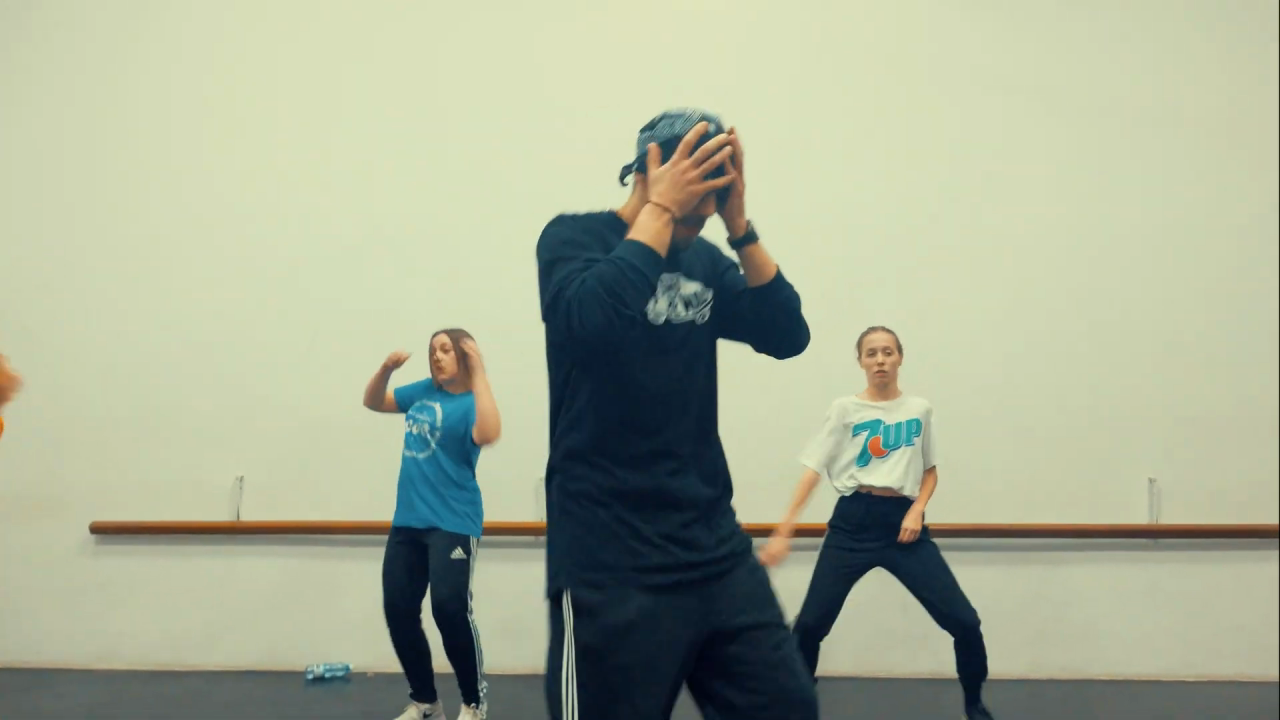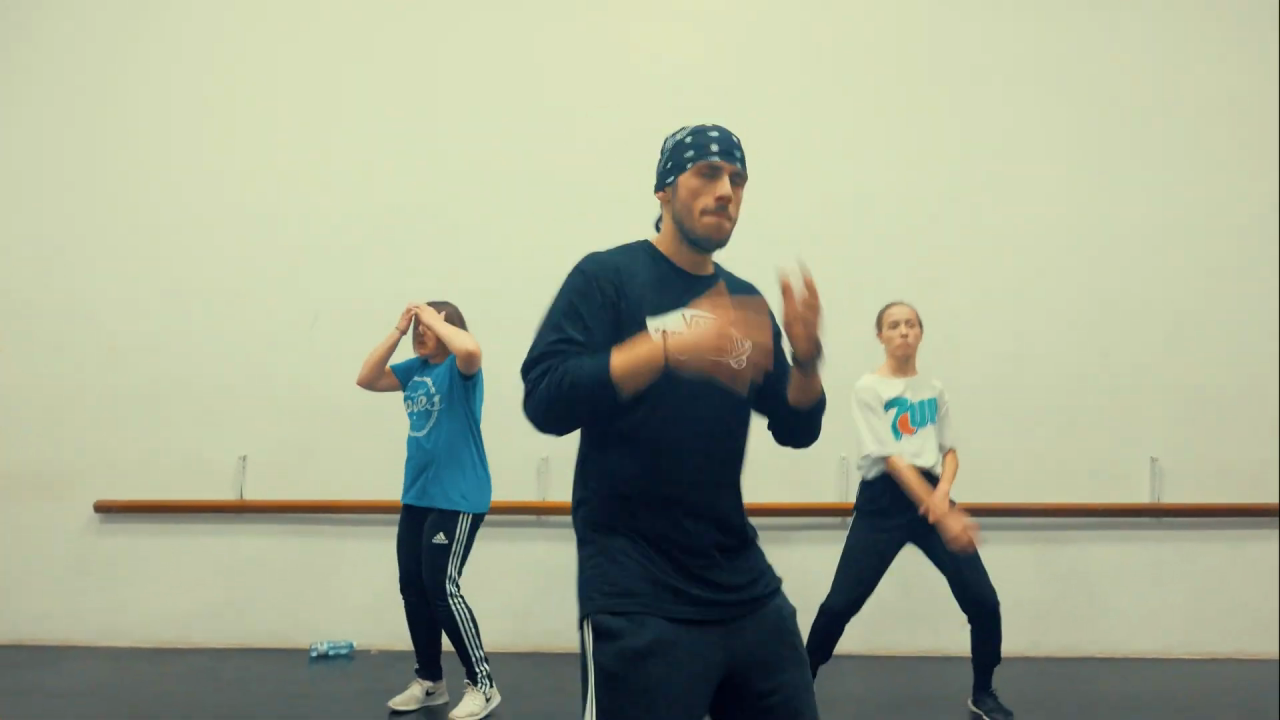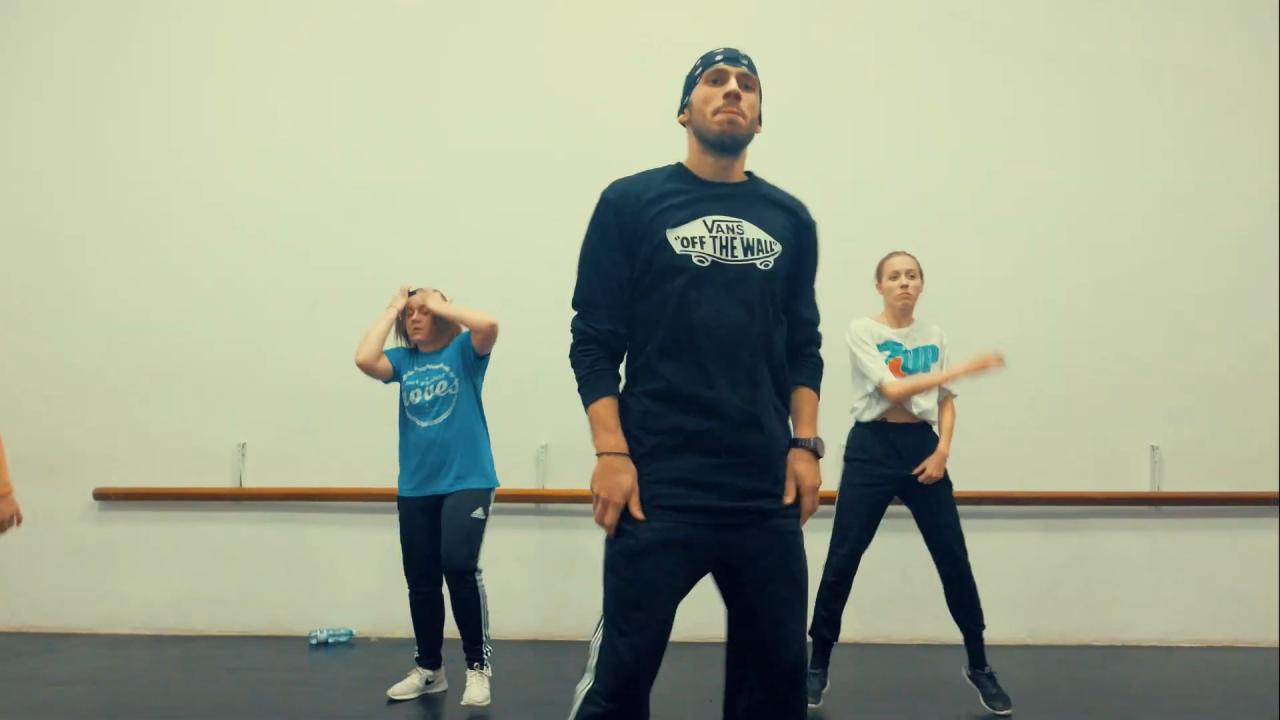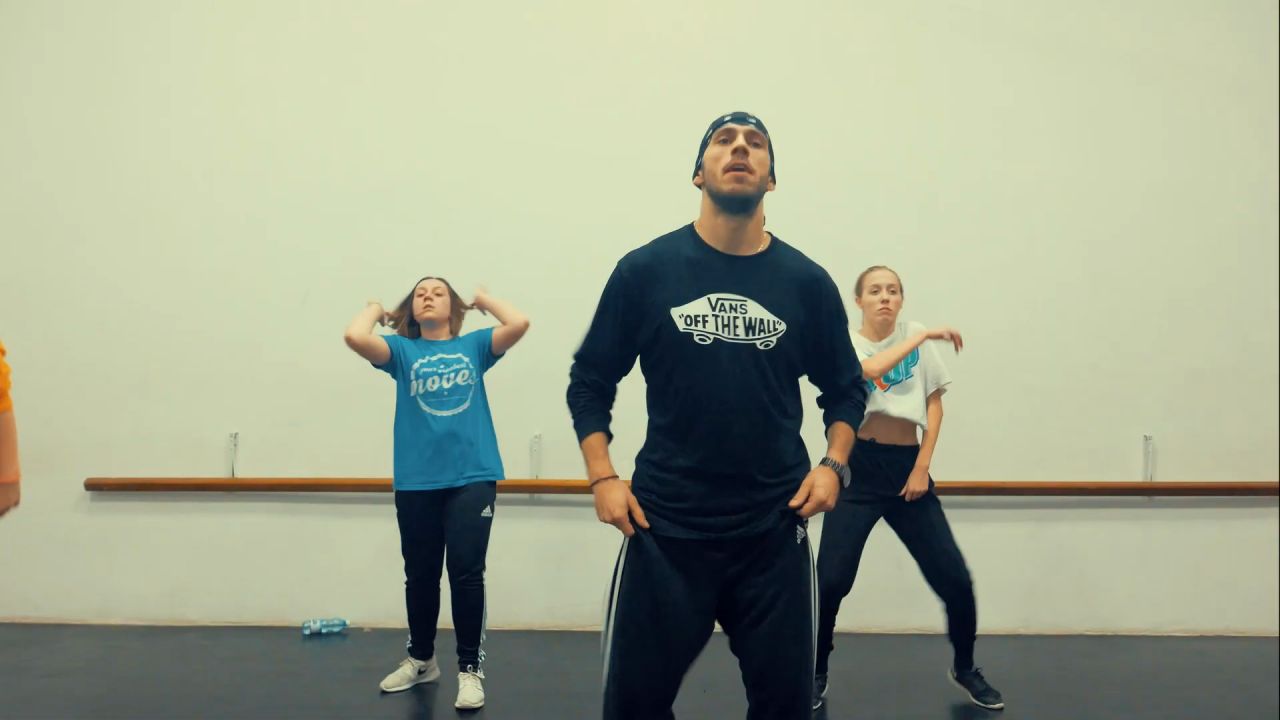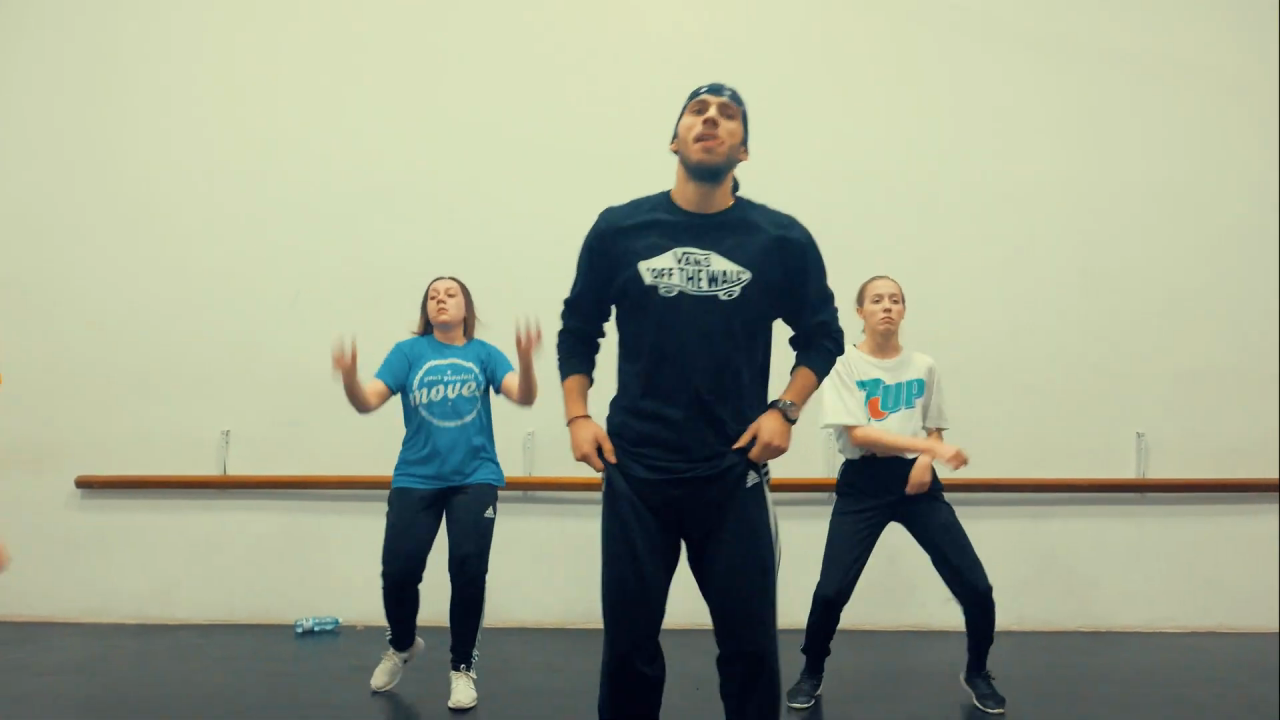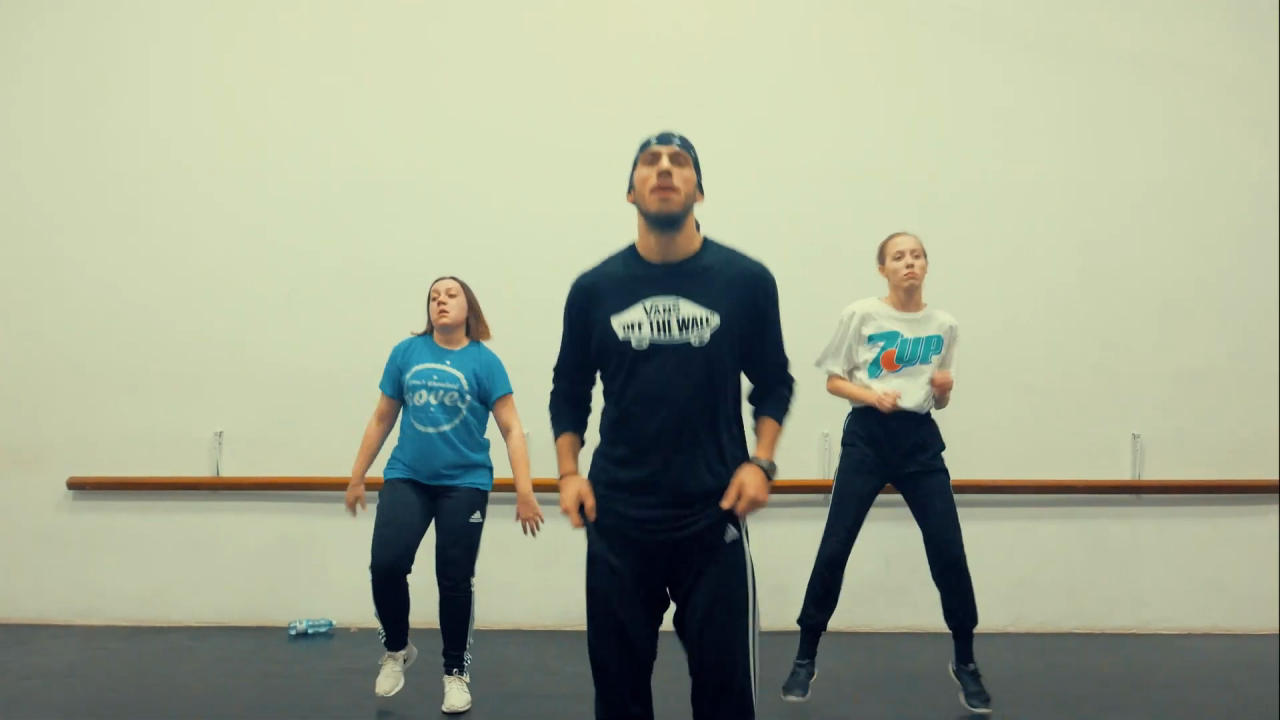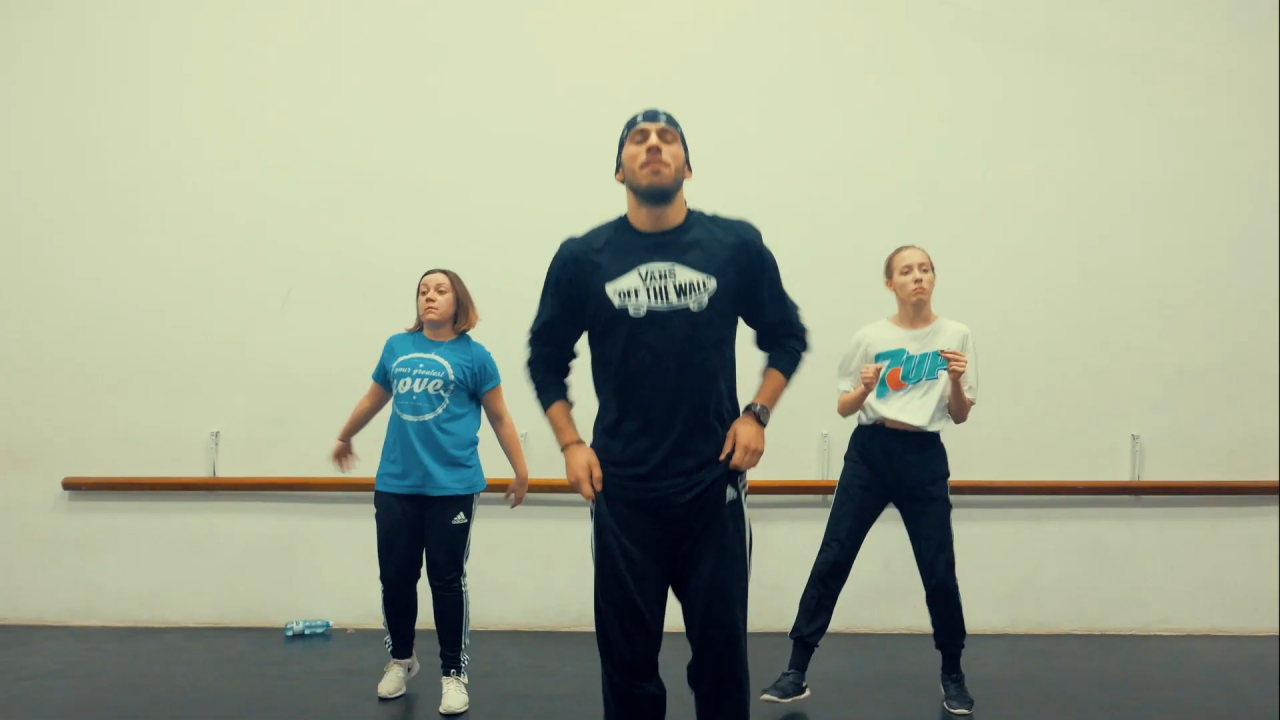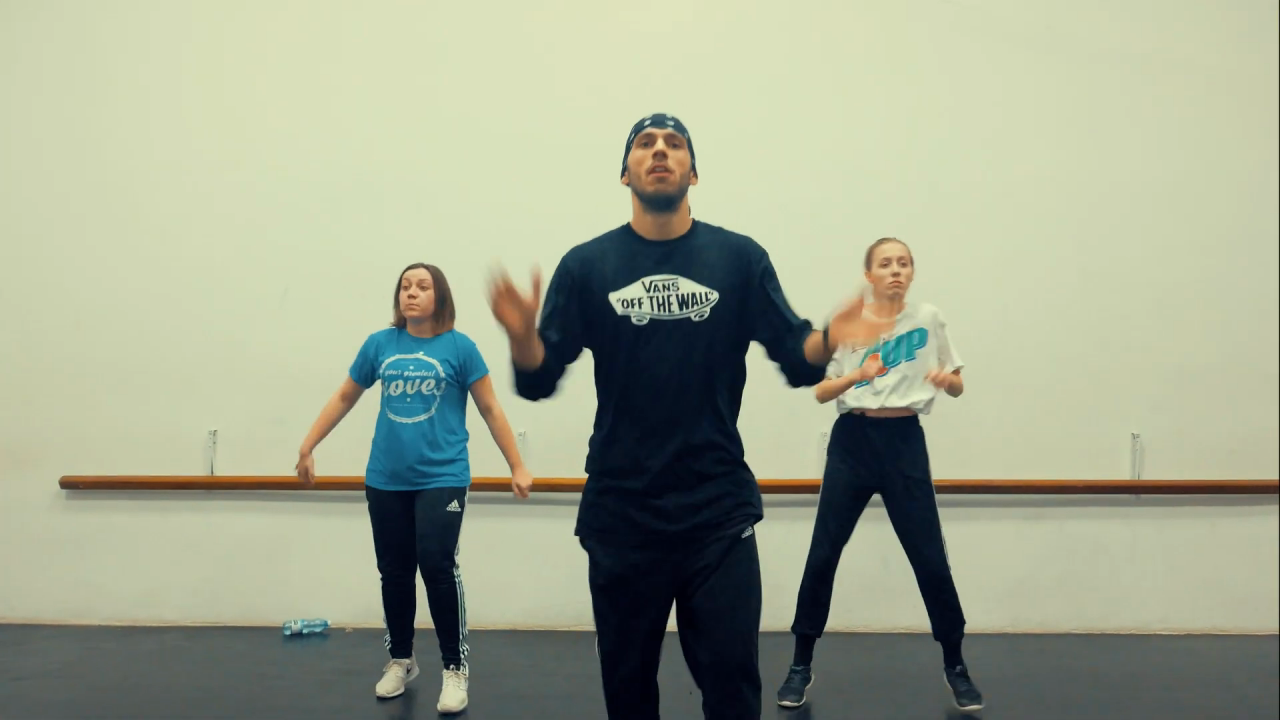
dt=0.2s
person 1, frame 1
left shoulder: (705, 261)
right shoulder: (577, 236)
left elbow: (787, 335)
right elbow: (589, 321)
left wrist: (738, 223)
right wrist: (659, 208)
left hip: (713, 544)
right hip: (611, 558)
person 1, frame 2
left shoulder: (744, 303)
right shoulder: (606, 278)
left elbow: (796, 427)
right elbow: (547, 396)
left wrist: (807, 355)
right wrist: (669, 348)
left hip: (739, 577)
right hip: (635, 586)
person 1, frame 3
left shoulder: (789, 217)
right shoulder: (631, 202)
right elbow: (593, 338)
left wrist: (804, 444)
right wrist: (610, 451)
left hip: (764, 491)
right hip: (661, 488)
person 1, frame 4
left shoulder: (807, 283)
right shoulder: (645, 271)
left elbow: (844, 388)
right elbow: (589, 381)
left wrist: (833, 466)
right wrist: (603, 477)
left hip: (773, 530)
right hip: (667, 530)
person 1, frame 5
left shoulder: (782, 239)
right shoulder: (618, 229)
left elbow: (822, 334)
right elbow: (578, 329)
left wrist: (786, 409)
right wrist: (578, 415)
left hip: (733, 475)
right hip: (637, 474)
left knee: (751, 647)
right knee: (629, 646)
person 1, frame 6
left shoulder: (746, 280)
right shoulder: (594, 289)
left elbow: (773, 384)
right elbow: (570, 393)
left wrist: (760, 463)
right wrist: (567, 473)
left hip: (713, 521)
right hip: (618, 521)
person 1, frame 7
left shoulder: (738, 245)
right shoulder: (581, 258)
left elbow: (788, 337)
right elbow: (546, 358)
left wrist: (757, 415)
right wrist: (569, 443)
left hip: (712, 482)
right hip: (623, 491)
left knee: (720, 649)
right knee: (627, 658)
person 1, frame 8
left shoulder: (739, 258)
right shoulder: (585, 265)
left elbow: (795, 362)
right elbow: (535, 381)
left wrist: (828, 341)
right wrist: (522, 332)
left hip: (720, 509)
right hip: (620, 513)
person 2, frame 1
left shoulder: (920, 408)
right shoulder: (845, 410)
left elbow: (929, 471)
right elbow: (813, 468)
left wrist: (918, 511)
right wrist: (783, 532)
left hip: (902, 520)
right hip: (853, 522)
left knee: (963, 619)
right knee: (812, 621)
person 2, frame 2
left shoulder: (934, 389)
right shoulder: (868, 389)
left elbow: (948, 452)
right elbow: (892, 458)
left wrist: (944, 492)
right wrist: (948, 517)
left hip: (929, 499)
right hip: (882, 501)
left knee: (984, 601)
right knee: (841, 603)
person 2, frame 3
left shoulder: (933, 335)
right shoulder: (862, 330)
left elbow: (946, 400)
right elbow: (893, 389)
left wrist: (942, 450)
right wrist: (964, 368)
left hip: (921, 450)
right hip: (872, 450)
left knee: (954, 563)
right knee: (842, 560)
left ankle: (979, 668)
right ankle: (817, 666)
person 2, frame 4
left shoulder: (914, 337)
left elbow: (935, 399)
right elbow: (871, 370)
left wrist: (924, 465)
right wrist: (923, 336)
left hip: (907, 465)
right hip: (858, 468)
left knee: (954, 578)
right knee: (832, 578)
left ankle: (965, 668)
right ankle: (817, 674)
person 2, frame 5
left shoulder: (923, 366)
right shoulder: (842, 362)
left elbow: (935, 431)
right elbow: (854, 431)
left wrist: (927, 460)
right wrist: (932, 448)
left hip: (914, 481)
right hip: (862, 483)
left knee: (975, 586)
right knee: (832, 590)
left ankle: (977, 672)
right ankle: (812, 673)
person 2, frame 6
left shoulder: (944, 324)
right shoulder: (860, 314)
left elbow: (939, 401)
right elbow: (834, 380)
left wrist: (944, 387)
right wrist: (871, 394)
left hip: (919, 443)
right hip: (867, 437)
left knee: (949, 555)
right knee: (834, 548)
left ankle: (965, 663)
right ankle: (805, 659)
person 2, frame 7
left shoulder: (957, 335)
right shoulder: (870, 336)
left elbow: (960, 415)
right elbow: (843, 408)
left wrist: (958, 385)
right wrist: (861, 390)
left hip: (924, 459)
right hip: (870, 453)
left knee: (939, 574)
right knee: (832, 561)
left ankle: (952, 675)
right ankle: (796, 671)
person 2, frame 8
left shoulder: (928, 317)
left elbow: (958, 389)
right elbow: (820, 392)
left wrist: (947, 377)
right wrist: (855, 374)
left hip: (904, 442)
right hip: (853, 442)
left knee: (931, 562)
right knee: (822, 555)
left ankle: (955, 667)
right ankle: (802, 666)
person 3, frame 1
left shoulder: (472, 404)
right shoulder: (423, 391)
left elbow: (488, 436)
right elbow: (376, 401)
left wrist: (479, 374)
right wrist: (387, 367)
left hip: (453, 524)
right hip: (408, 523)
left knee: (450, 610)
right knee: (398, 612)
person 3, frame 2
left shoulder: (462, 369)
right shoulder: (417, 369)
left elbow: (470, 349)
right elbow: (367, 379)
left wrist: (434, 318)
right wrist: (397, 331)
left hip: (456, 499)
right hip: (418, 498)
left knee: (440, 589)
right knee: (412, 589)
left ankle: (482, 685)
right ankle: (430, 681)
person 3, frame 3
left shoulder: (465, 351)
right shoulder: (404, 360)
left elbow: (488, 323)
right elbow: (365, 361)
left wrist: (437, 304)
right wrist: (392, 311)
left hip: (468, 483)
right hip: (416, 488)
left knee: (460, 567)
right knee: (421, 579)
left ankle: (479, 667)
right ankle: (429, 669)
person 3, frame 4
left shoulder: (474, 345)
right shoulder: (401, 349)
left elbow: (519, 324)
right elbow: (354, 338)
left wrist: (481, 299)
right wrist: (375, 309)
left hip: (473, 476)
right hip: (417, 481)
left knee: (466, 570)
right knee: (421, 574)
left ankle: (471, 669)
right ankle: (420, 660)
person 3, frame 5
left shoulder: (484, 353)
right shoulder: (408, 351)
left elbow: (524, 397)
right elbow: (367, 402)
left wrist: (527, 363)
right wrist: (348, 378)
left hip: (474, 479)
right hip: (415, 480)
left knee: (469, 572)
right knee: (399, 573)
left ankle: (463, 669)
right ankle: (401, 646)
person 3, frame 6
left shoulder: (486, 361)
right shoulder: (406, 352)
left elbow: (511, 429)
right elbow: (382, 417)
left wrist: (525, 492)
right wrist: (357, 476)
left hip: (465, 483)
right hip: (407, 475)
left knee: (455, 578)
right knee: (386, 564)
left ankle: (456, 673)
right ankle: (396, 647)
person 3, frame 7
left shoulder: (473, 355)
right shoulder: (397, 346)
left elbow: (500, 418)
right elbow: (375, 399)
left wrist: (520, 473)
right wrist: (344, 438)
left hip: (452, 483)
right hip: (396, 481)
left knee: (446, 578)
right knee: (395, 577)
left ankle: (454, 674)
right ankle: (401, 659)
person 3, frame 8
left shoulder: (459, 347)
right shoulder: (379, 344)
left elbow: (490, 409)
right elbow: (344, 398)
left wrist: (517, 465)
right wrist: (308, 447)
left hip: (442, 478)
right hip: (386, 479)
left knee: (438, 568)
right knee: (394, 572)
left ankle: (455, 669)
right ankle: (400, 659)
